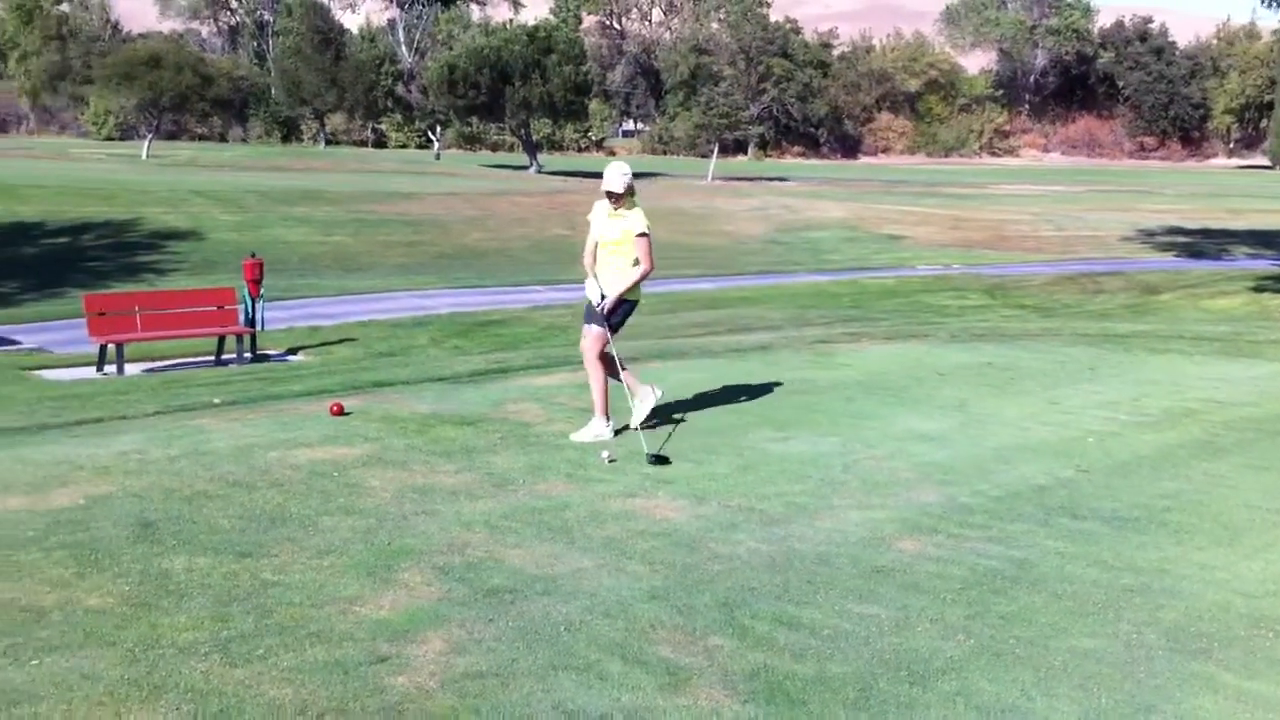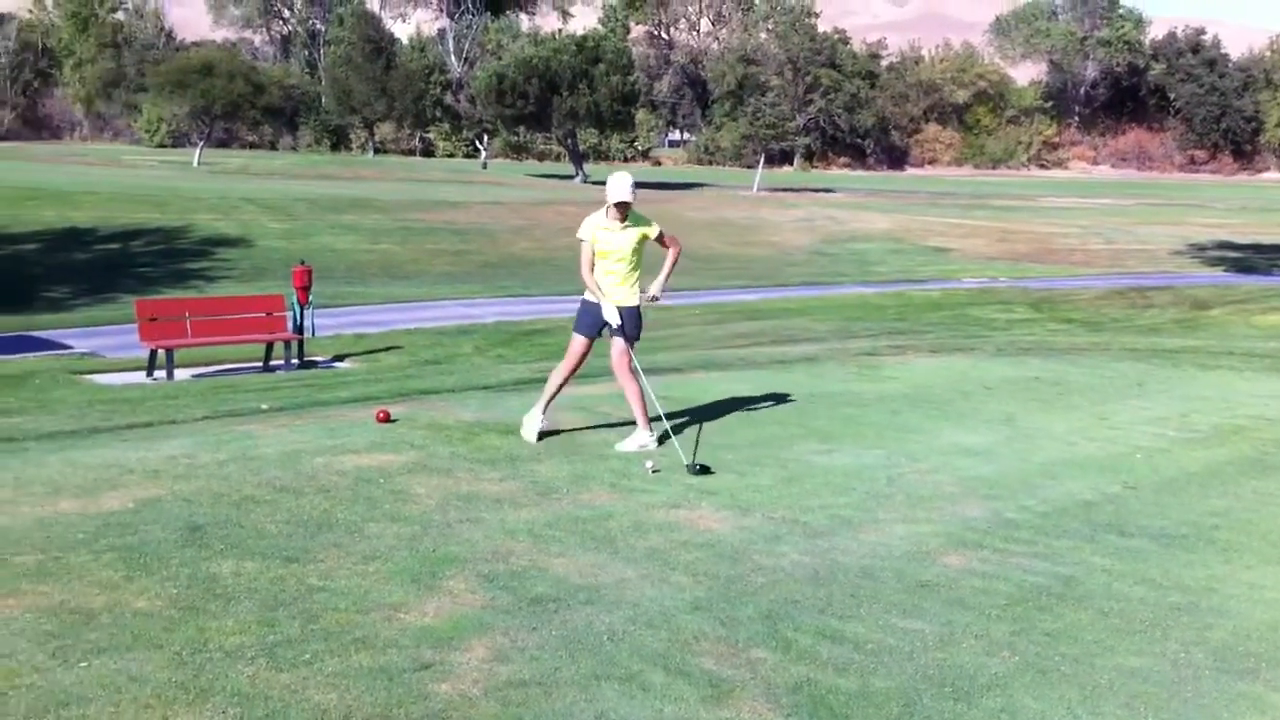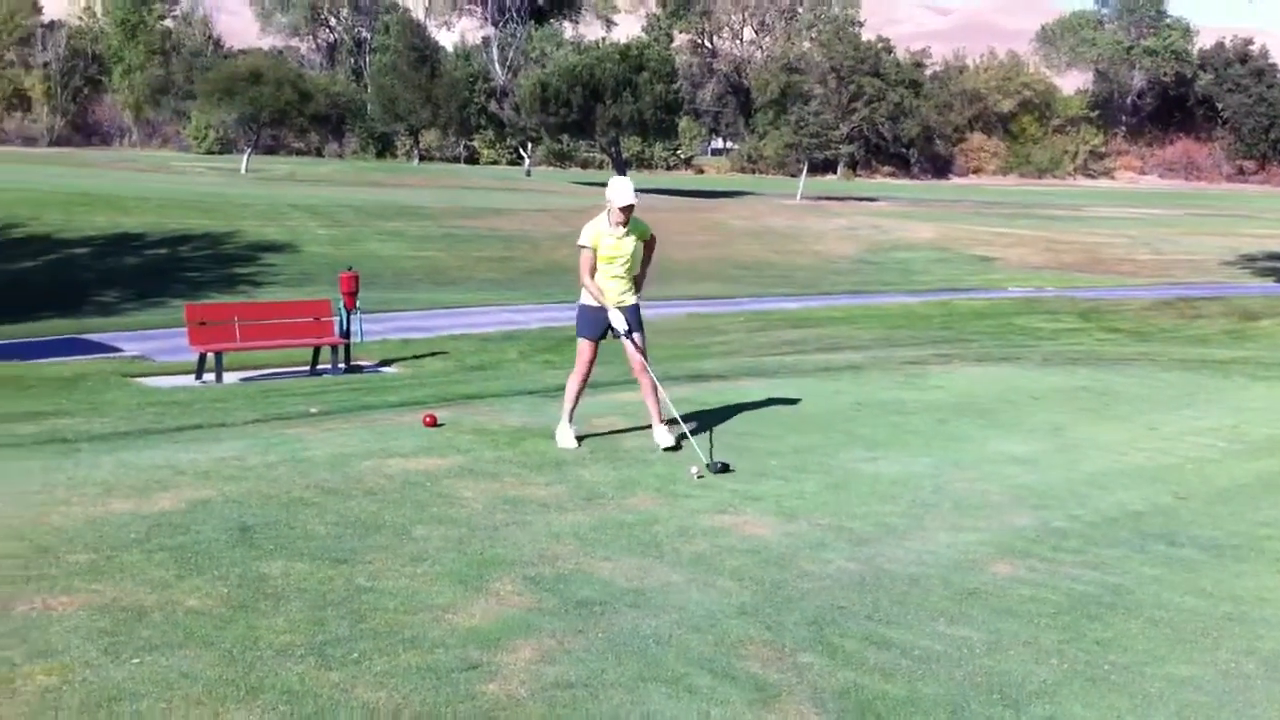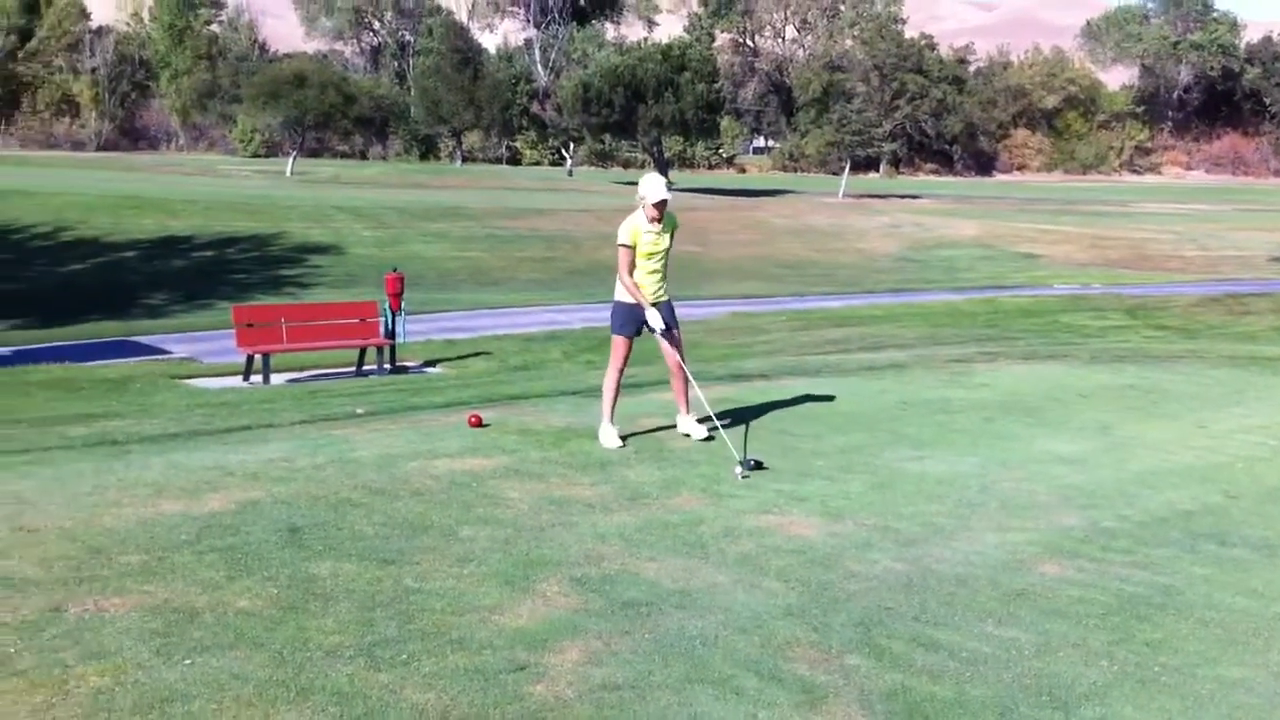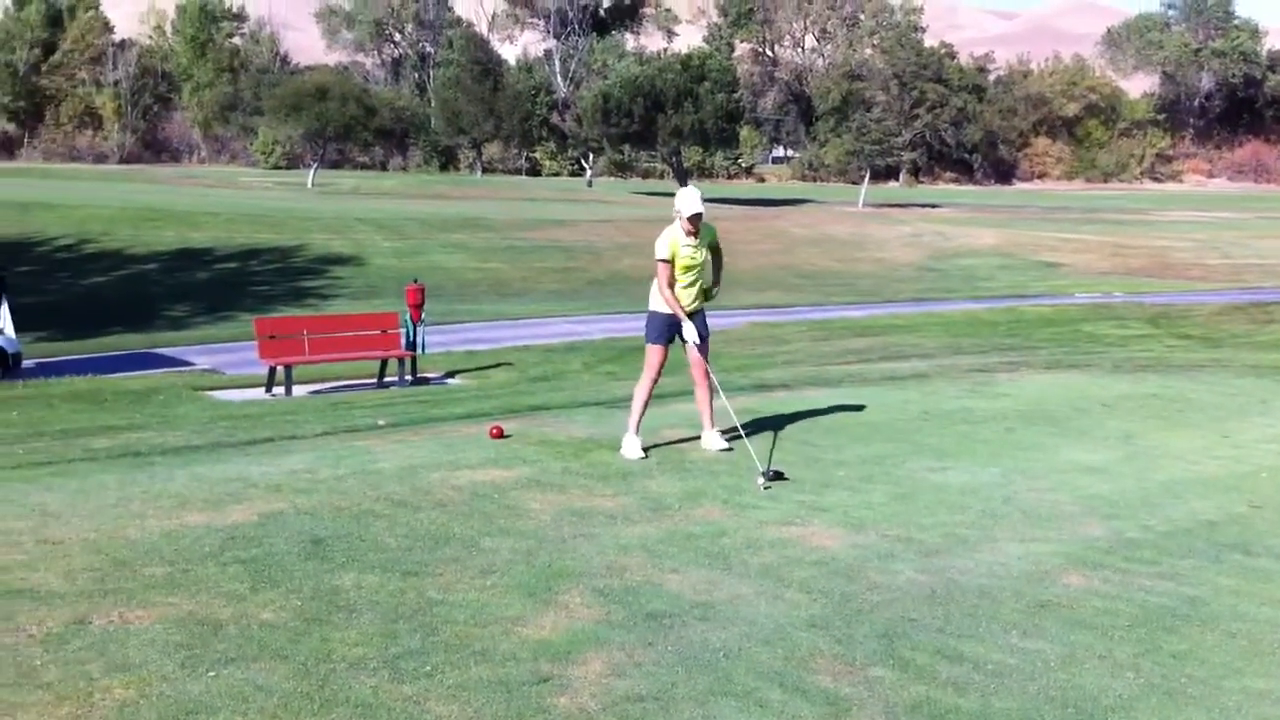
dt=0.3s
person 1, frame 1
left shoulder: (635, 219)
right shoulder: (599, 209)
left elbow: (646, 266)
right elbow: (590, 251)
left wrist: (615, 295)
right wrist: (591, 281)
left hip: (622, 296)
right hip: (602, 292)
left knee: (591, 353)
right knee: (597, 353)
left ankle: (601, 423)
right ankle: (642, 393)
person 1, frame 2
left shoulder: (642, 225)
right shoulder: (591, 224)
left elbow: (675, 248)
right elbow: (586, 271)
left wrist: (660, 282)
right wrist: (605, 303)
left hip: (628, 304)
right hip: (595, 301)
left knee: (621, 366)
right knee: (571, 362)
left ankle: (645, 431)
right ankle: (538, 414)
person 1, frame 3
left shoulder: (637, 227)
right shoulder: (592, 230)
left elbow: (651, 243)
right elbow: (585, 277)
left wrist: (642, 275)
right wrist: (609, 309)
left hip: (627, 304)
right hip: (593, 304)
left knee: (639, 365)
right knee: (583, 367)
left ankle: (659, 426)
right ankle: (565, 425)
person 1, frame 4
left shoulder: (669, 219)
right shoulder: (629, 228)
right elbow: (624, 275)
right wrist: (647, 309)
left hip: (661, 300)
right hip: (629, 302)
left knee: (676, 361)
right knee: (618, 364)
left ankle: (685, 417)
right ankle: (607, 425)
person 1, frame 5
left shoulder: (708, 231)
right shoulder: (667, 241)
left elbow: (716, 253)
right elbow: (665, 288)
left wrist: (715, 283)
right wrist: (685, 322)
left hip: (695, 310)
right hip: (664, 311)
left knee: (701, 372)
right knee: (652, 373)
left ankle: (709, 432)
right ankle: (631, 436)
